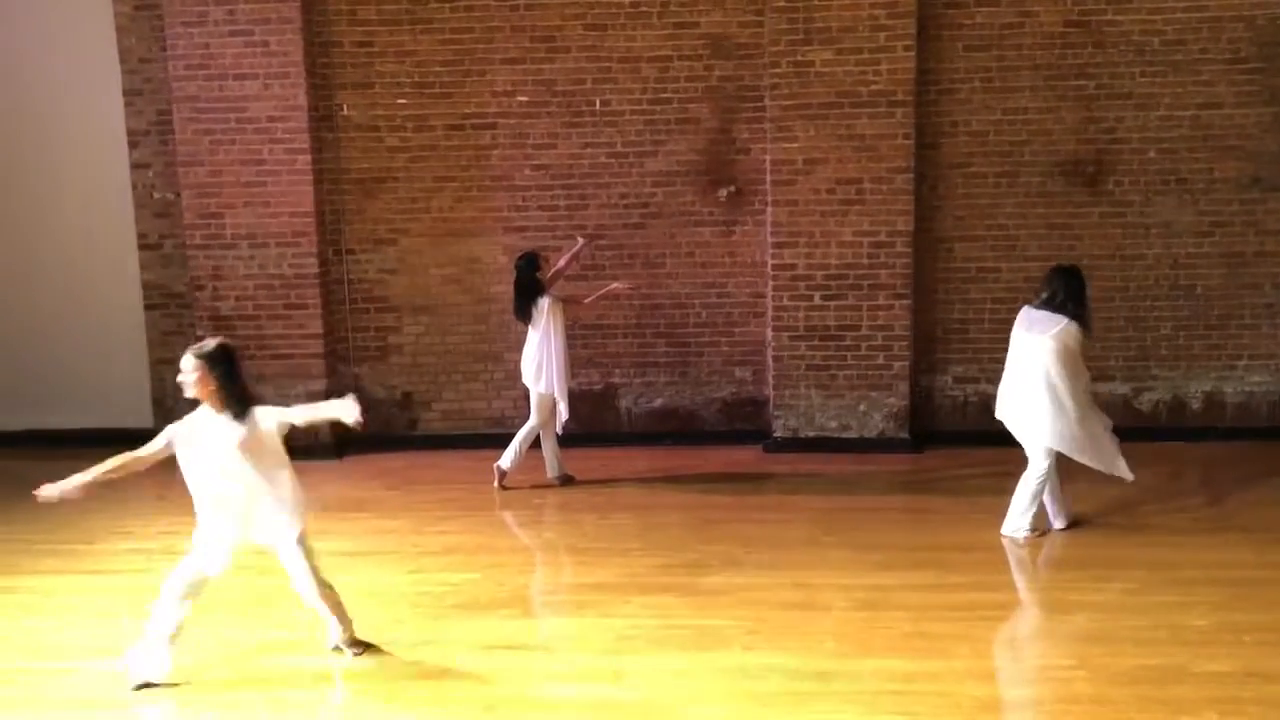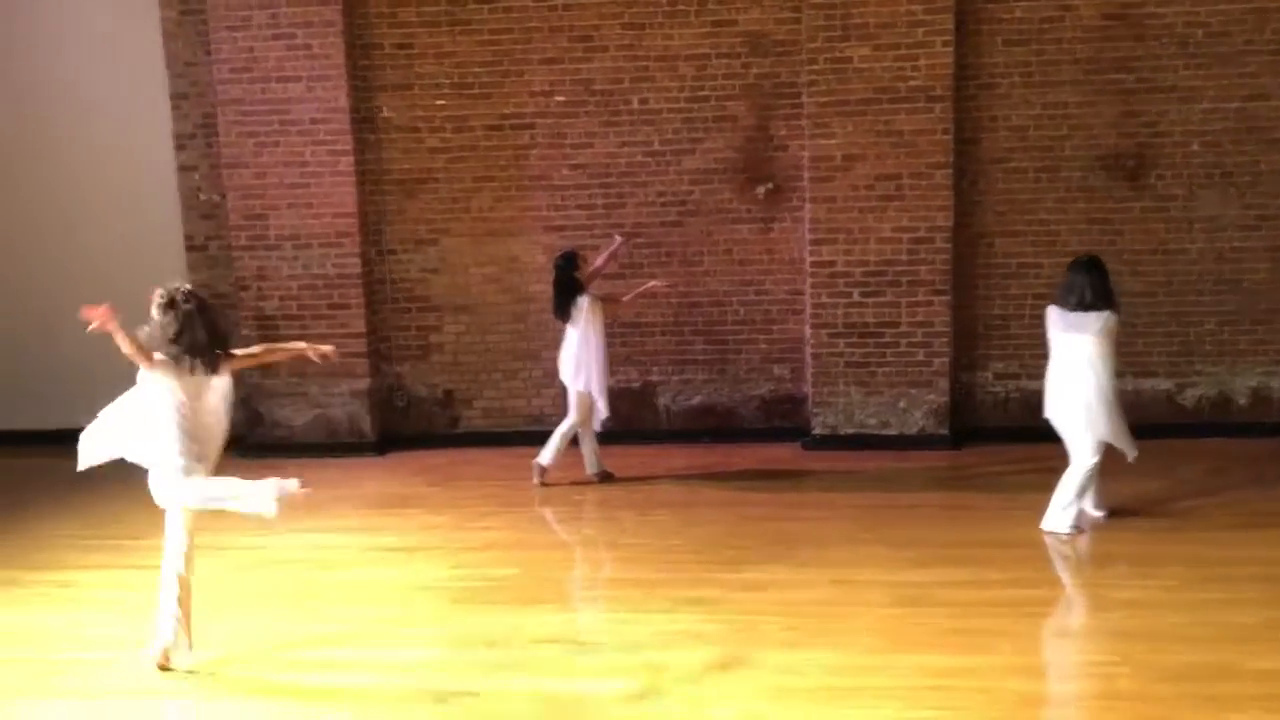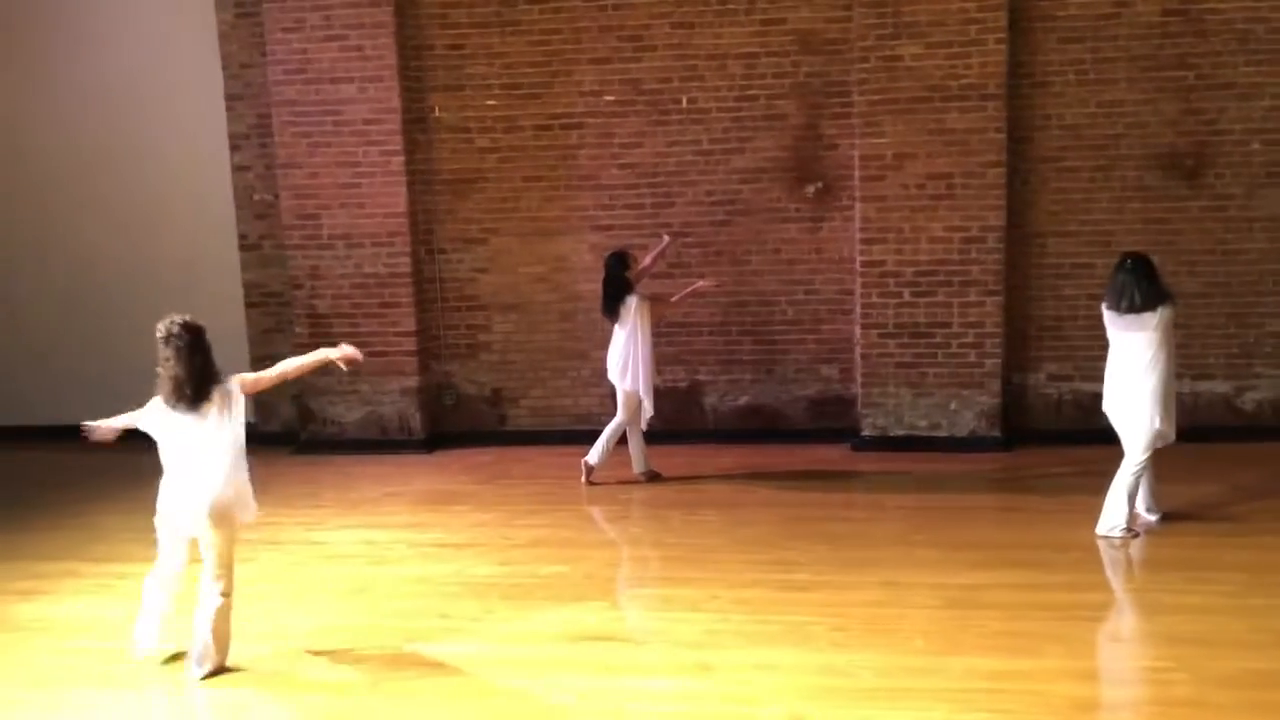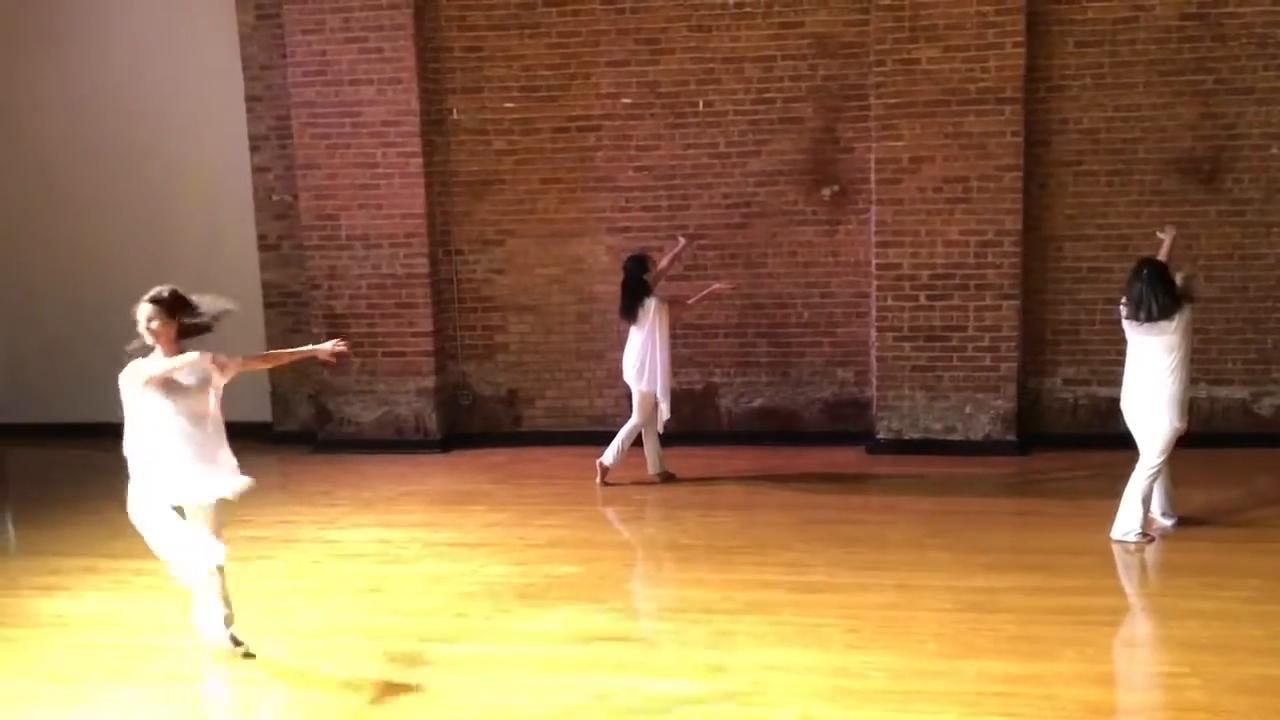
dt=0.4s
person 1, frame 1
left shoulder: (253, 417)
right shoulder: (184, 429)
left elbow: (299, 415)
right elbow: (137, 458)
left wrist: (338, 408)
right wrist: (80, 480)
left hip: (270, 515)
right hip: (220, 524)
left knee: (308, 581)
right knee: (178, 590)
left ankle: (342, 636)
right ankle: (149, 664)
person 1, frame 2
left shoulder: (165, 365)
right shoulder: (216, 362)
left elbow: (139, 353)
right elbow: (266, 352)
left wrist: (114, 326)
right wrist: (304, 348)
left hip: (174, 463)
right hip: (195, 467)
right knee: (176, 559)
left ankle: (267, 493)
right ankle: (168, 645)
person 1, frame 3
left shoulder: (161, 404)
right shoulder: (225, 391)
left elbow: (133, 417)
right elbow: (277, 373)
left wrist: (109, 424)
right wrist: (330, 354)
left hip: (174, 503)
right hip: (211, 505)
left knee: (168, 567)
right knee: (218, 581)
left ankle: (148, 637)
right ankle: (206, 660)
person 1, frame 4
left shoulder: (209, 365)
right shoulder: (137, 371)
left elbow: (261, 361)
right elbow: (151, 374)
left wrist: (313, 350)
right wrist: (186, 360)
left hip: (202, 471)
right hip: (155, 470)
left knee: (208, 543)
right knee: (148, 515)
left ankle: (217, 627)
right ankle: (197, 566)
person 2, frame 1
left shoulder: (1025, 314)
right shoulder: (1069, 329)
right elbow: (1077, 370)
right wrist: (1085, 388)
left hip: (1013, 399)
right hip: (1039, 404)
left knee: (1045, 459)
right knee: (1041, 464)
left ankle: (1058, 516)
right ankle: (1016, 525)
person 2, frame 2
left shoulder: (1054, 314)
right shoulder: (1107, 319)
left hip: (1060, 398)
right hip: (1090, 400)
left knee: (1083, 455)
right knee: (1087, 459)
left ankle: (1090, 505)
right ankle: (1059, 519)
person 2, frame 3
left shoulder: (1109, 311)
right shoulder: (1162, 314)
left elbow: (1124, 294)
left wrist: (1134, 271)
right wrist: (1147, 273)
left hip: (1117, 399)
right hip: (1146, 400)
left knee: (1140, 454)
right knee: (1136, 460)
left ankle: (1146, 509)
right ankle: (1112, 523)
person 2, frame 4
left shoulder: (1127, 313)
right shoulder: (1179, 318)
left elbow: (1149, 279)
right elbow: (1183, 294)
left wrist: (1167, 243)
right wrist: (1181, 280)
left hip: (1135, 401)
right hip: (1164, 404)
left knee: (1155, 457)
right knee: (1151, 463)
left ankle: (1162, 514)
right ankle: (1127, 528)
person 3, frame 1
left shoulder: (543, 298)
right shoulder: (544, 298)
right elbow: (561, 267)
right wrist: (580, 247)
left hip: (544, 364)
right hip: (542, 365)
left knee: (547, 421)
right knee: (537, 421)
left ankle: (556, 471)
right ankle: (503, 465)
person 3, frame 2
left shoulder: (580, 297)
right shoulder: (584, 300)
right elbow: (614, 290)
left hip: (581, 363)
right hip: (581, 364)
left knee: (586, 418)
right knee: (576, 418)
left ankle: (595, 468)
right ankle: (543, 462)
person 3, frame 3
left shoulder: (624, 295)
right shoulder: (634, 301)
left elbow: (650, 270)
right elbow: (667, 298)
left wrist: (669, 250)
left hip: (627, 362)
right hip: (628, 364)
left knee: (634, 418)
right knee: (624, 418)
left ankle: (642, 467)
right ankle: (591, 461)
person 3, frame 4
left shoulder: (640, 296)
right shoulder: (654, 304)
left elbow: (664, 267)
right elbow: (687, 305)
left wrist: (681, 248)
right wrist: (713, 289)
left hip: (642, 364)
right hip: (645, 367)
left knee: (650, 419)
right knee: (639, 420)
left ankle: (657, 468)
right ankle: (606, 462)
